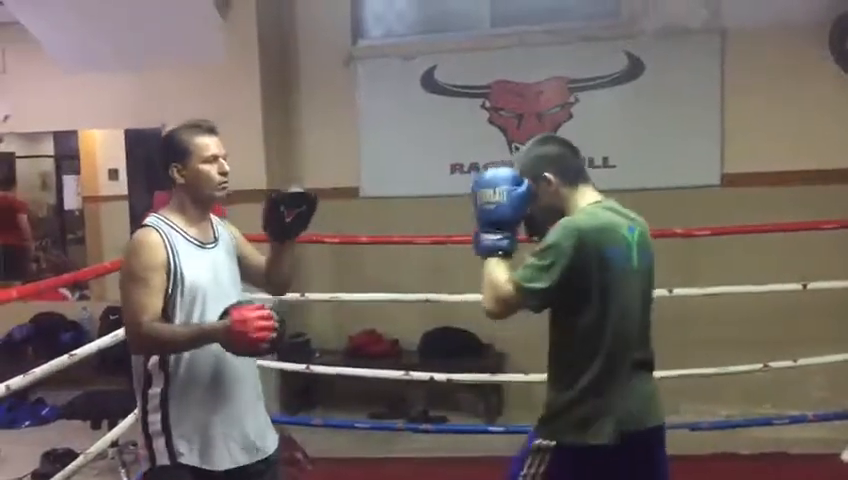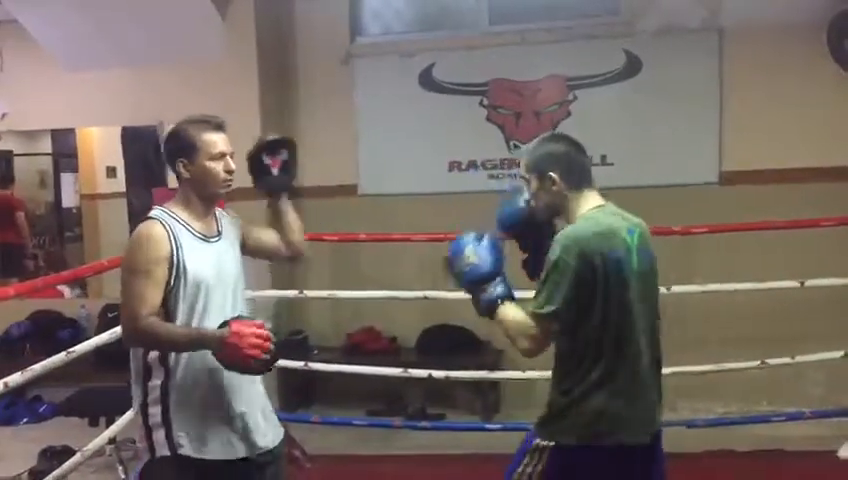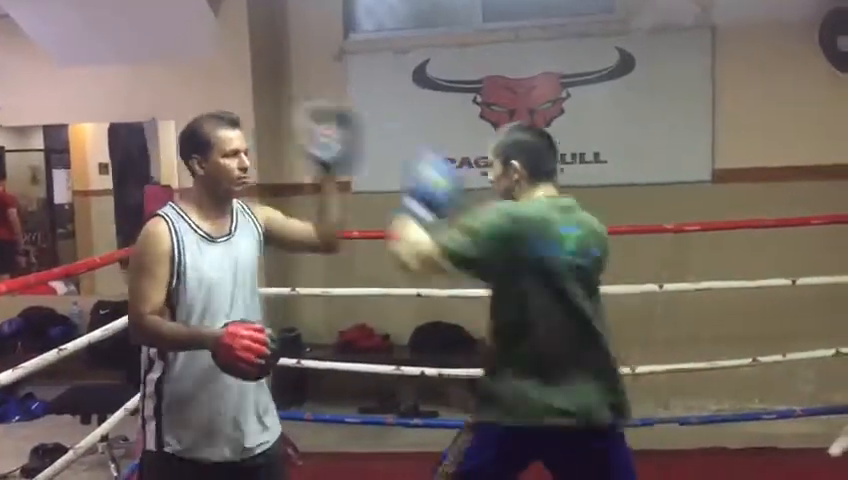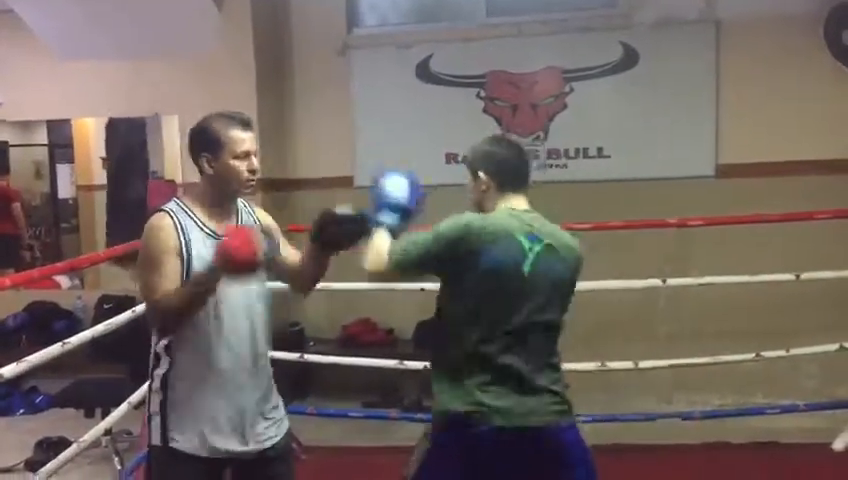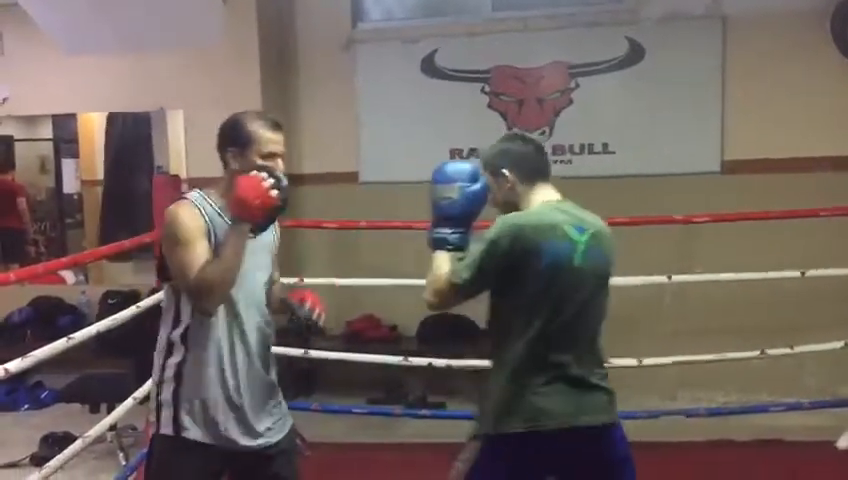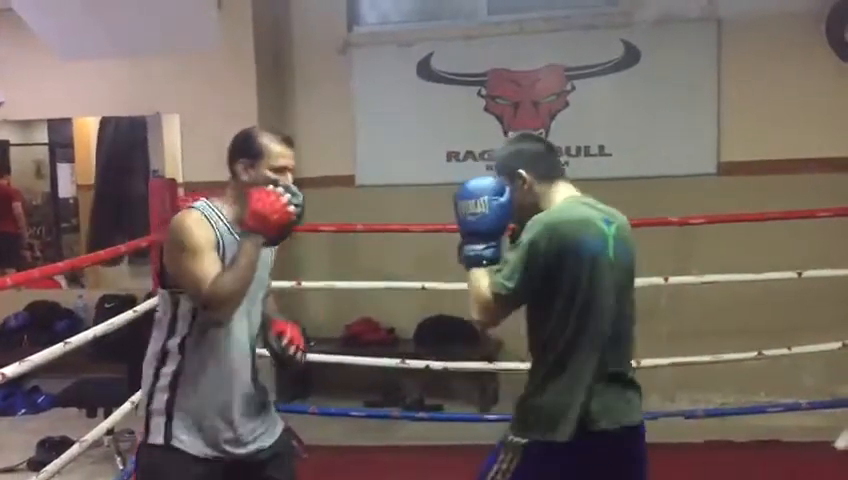
dt=0.2s
person 1, frame 1
left shoulder: (226, 232)
right shoulder: (151, 242)
left elbow: (275, 283)
right elbow: (140, 335)
left wrist: (282, 240)
right wrist: (220, 330)
right hip: (181, 434)
person 1, frame 2
left shoulder: (229, 225)
right shoulder: (155, 235)
left elbow: (294, 248)
right elbow: (137, 327)
left wrist: (278, 193)
right wrist: (215, 339)
right hip: (182, 424)
person 1, frame 3
left shoulder: (253, 218)
right shoulder: (162, 232)
left elbow: (326, 239)
right elbow: (142, 324)
left wrist: (328, 174)
right wrist: (212, 339)
right hip: (182, 423)
person 1, frame 4
left shoulder: (256, 218)
right shoulder: (167, 227)
left elbow: (299, 278)
right elbow: (163, 316)
left wrist: (324, 245)
right wrist: (217, 269)
right hip: (188, 415)
person 1, frame 5
left shoulder: (266, 219)
right shoulder: (187, 214)
right elbow: (207, 296)
left wrist: (293, 300)
right wrist: (242, 225)
left hip: (259, 403)
right hip: (193, 406)
person 1, frame 6
left shoulder: (266, 229)
right shoulder: (192, 225)
right elbow: (217, 306)
left wrist: (276, 326)
right wrist: (255, 236)
left hip: (247, 410)
right hip: (184, 417)
person 2, frame 1
left shoulder: (573, 233)
right shoulder: (634, 226)
left elbow: (497, 303)
left wrist: (494, 236)
right wrist: (543, 230)
left hip: (582, 424)
right hip: (641, 418)
person 2, frame 2
left shoulder: (576, 241)
right shoulder: (634, 229)
left elbow: (531, 339)
left wrist: (489, 290)
right wrist: (538, 246)
left hip: (580, 427)
right hip: (640, 420)
person 2, frame 3
left shoulder: (508, 220)
right shoulder: (593, 231)
left elbow: (413, 255)
left wrist: (417, 204)
left hip: (518, 410)
right hip: (593, 410)
person 2, frame 4
left shoulder: (468, 233)
right shoulder: (568, 249)
left elbow: (377, 265)
left wrist: (386, 220)
left hip: (473, 419)
right hip: (546, 416)
person 2, frame 5
left shoulder: (515, 230)
right shoulder: (599, 231)
left elbow: (437, 295)
left wrist: (447, 229)
left hip: (523, 419)
right hip: (593, 413)
person 2, frame 6
left shoulder: (548, 228)
right shoulder: (616, 223)
left elbow: (485, 313)
left wrist: (477, 246)
left hip: (560, 420)
right hip: (621, 415)
